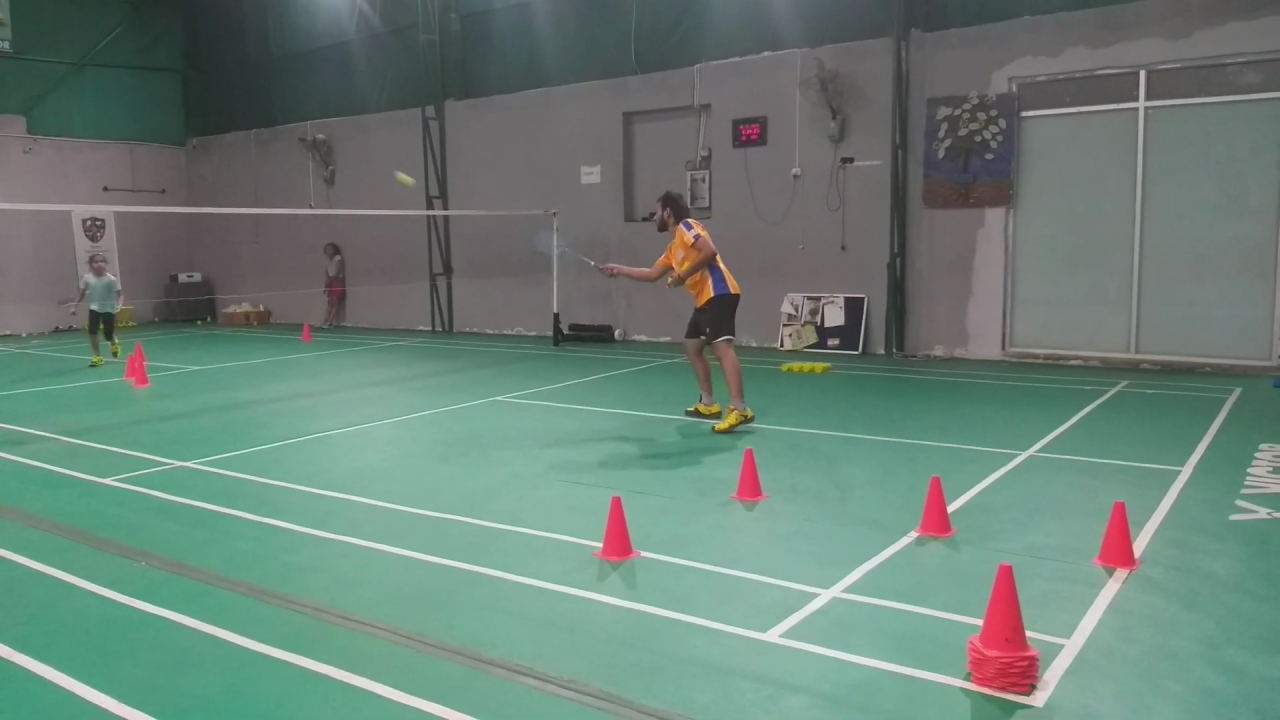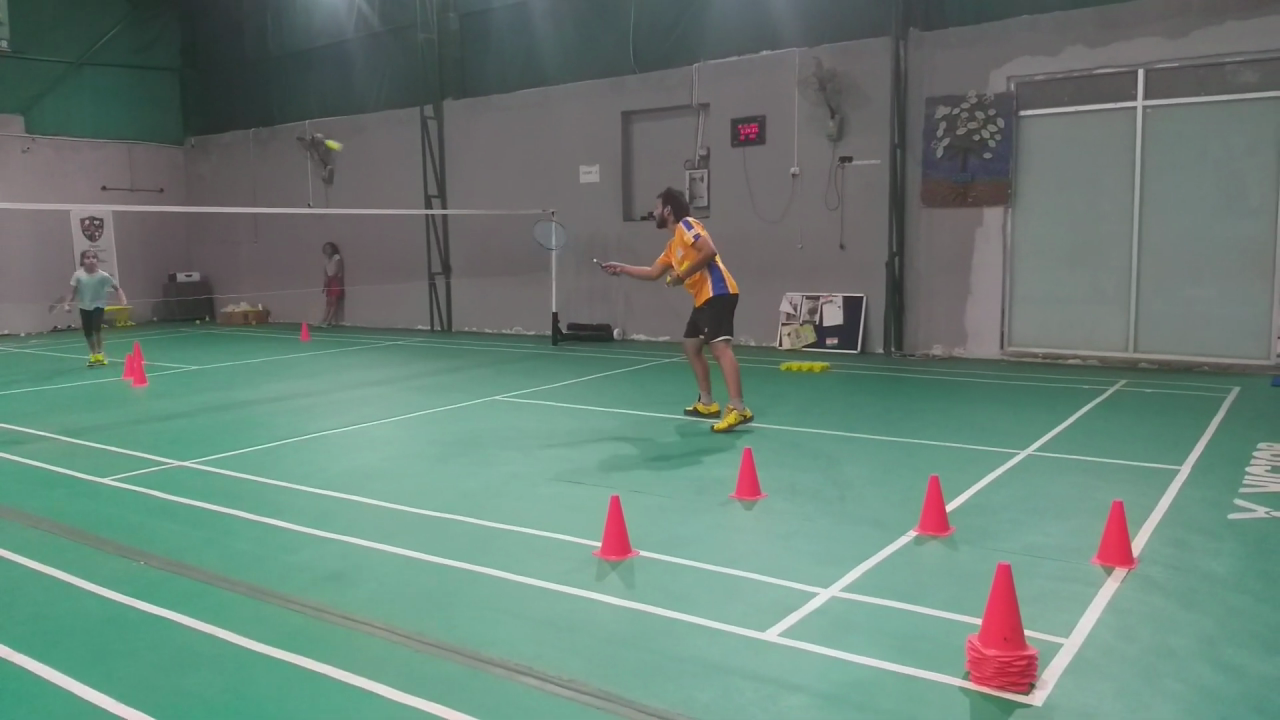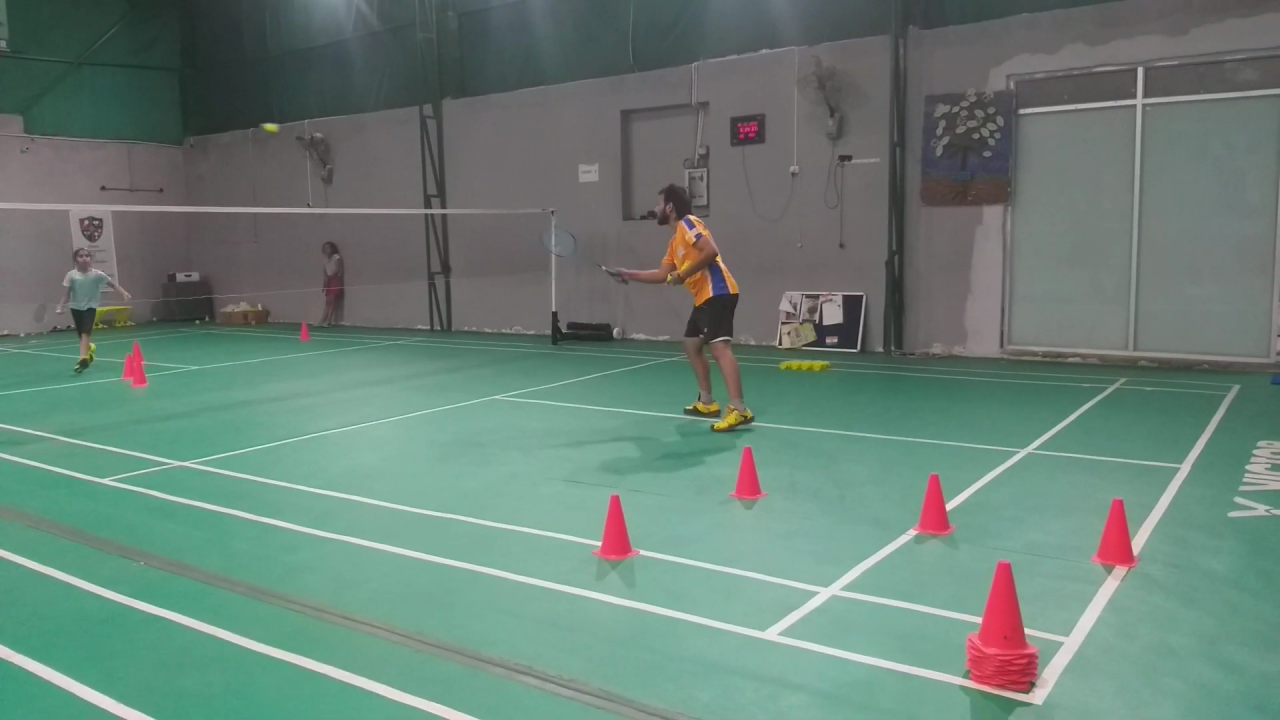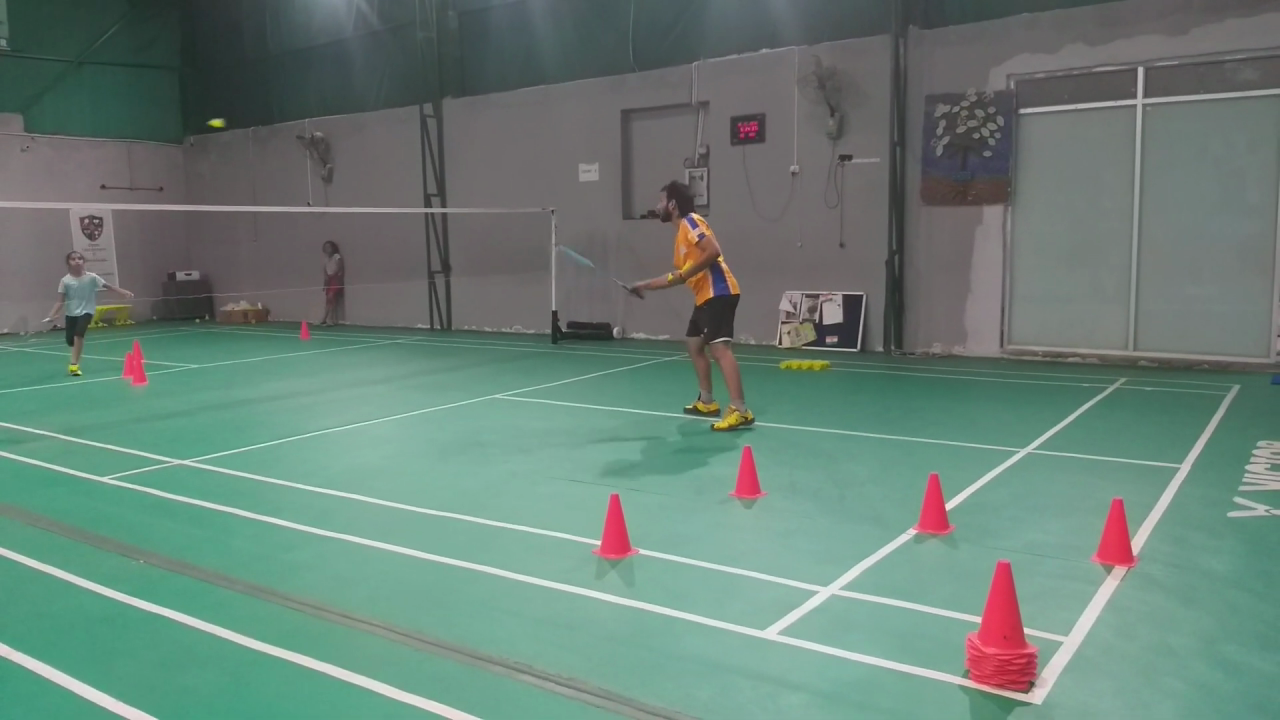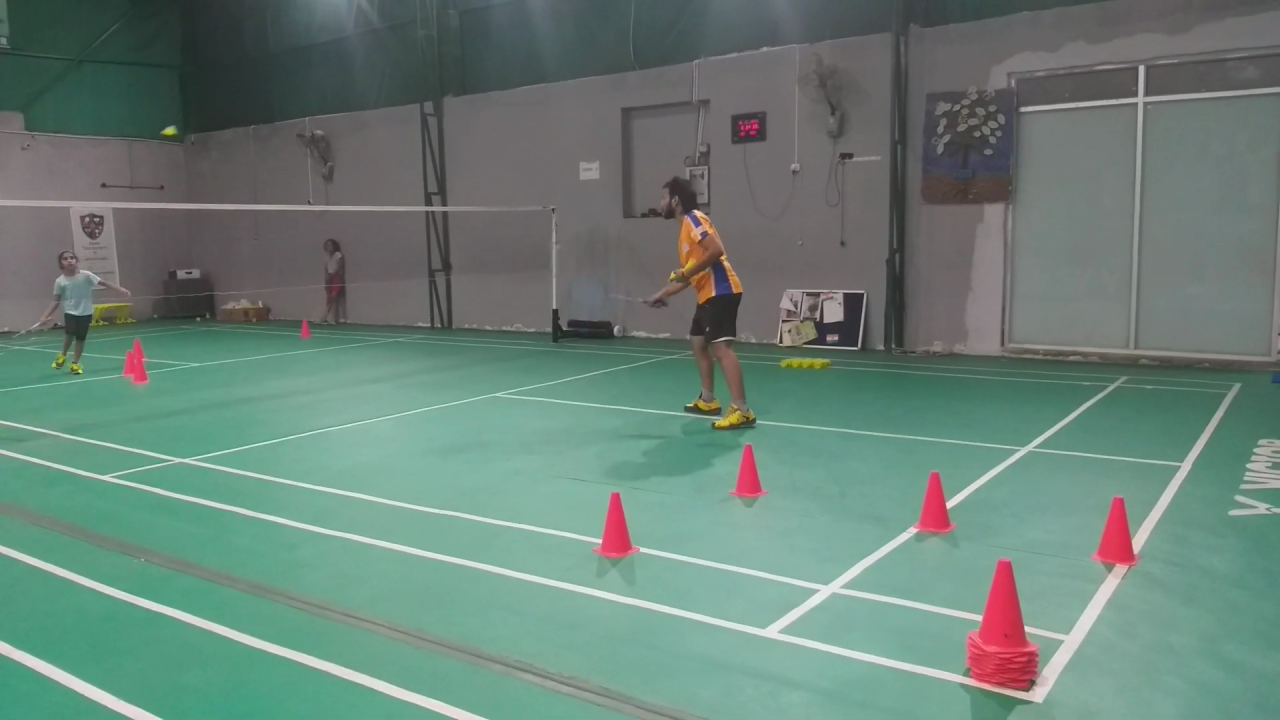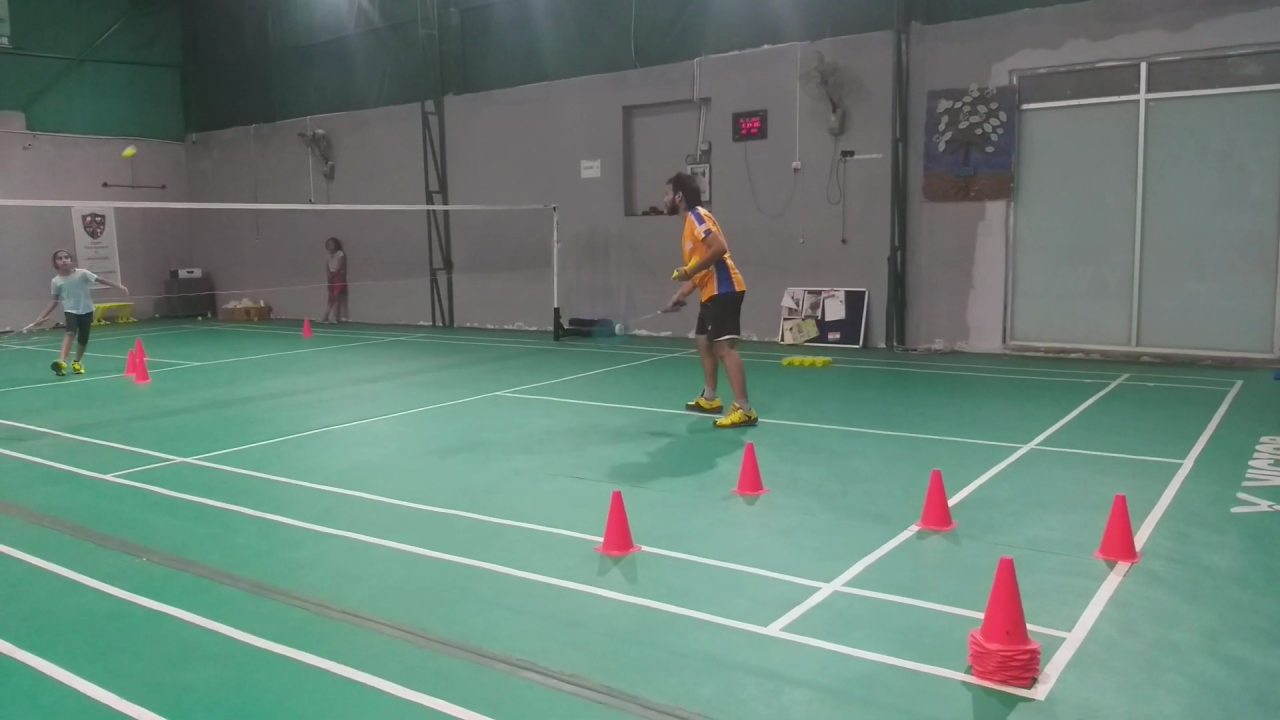
dt=0.1s
person 1, frame 1
left shoulder: (687, 226)
right shoulder: (673, 246)
left elbow: (710, 251)
right elbow: (653, 274)
left wrist: (683, 274)
right wrist: (618, 270)
left hip: (719, 294)
right hip: (705, 299)
left knee: (722, 348)
right knee: (692, 348)
left ankle: (739, 409)
right ankle: (708, 404)
person 1, frame 2
left shoulder: (687, 225)
right shoulder: (673, 244)
left elbow: (710, 251)
right elbow: (654, 273)
left wrist: (682, 274)
right wrist: (621, 268)
left hip: (718, 294)
right hip: (704, 299)
left knee: (721, 348)
right knee: (691, 347)
left ankle: (739, 409)
right ankle: (707, 403)
person 1, frame 3
left shoulder: (688, 223)
right shoulder: (676, 238)
left elbow: (711, 252)
right elbow: (662, 274)
left wrist: (683, 274)
right wrist: (630, 273)
left hip: (717, 293)
right hip: (704, 297)
left knee: (720, 348)
right knee: (692, 346)
left ankle: (739, 410)
right ankle: (707, 402)
person 1, frame 4
left shoulder: (691, 222)
right shoulder: (681, 234)
left elbow: (714, 252)
right elbow: (676, 274)
left wrist: (685, 274)
right wrist: (646, 285)
left hip: (719, 293)
right hip: (706, 297)
left knee: (720, 348)
right knee: (694, 345)
left ankle: (740, 411)
right ankle: (707, 402)
person 1, frame 5
left shoulder: (694, 219)
right shoulder: (686, 225)
left elbow: (716, 250)
right elbow: (692, 273)
left wrist: (686, 272)
right wrist: (663, 293)
left hip: (720, 292)
right hip: (708, 295)
left knee: (721, 348)
right knee: (699, 344)
left ankle: (741, 410)
right ankle: (707, 400)
person 1, frame 6
left shoulder: (697, 216)
right shoulder: (689, 223)
left elbow: (720, 249)
left wrist: (689, 270)
right wrist: (681, 294)
left hip: (724, 291)
right hip: (712, 293)
left knee: (725, 347)
right knee: (704, 343)
left ankle: (743, 409)
right ankle: (709, 398)
